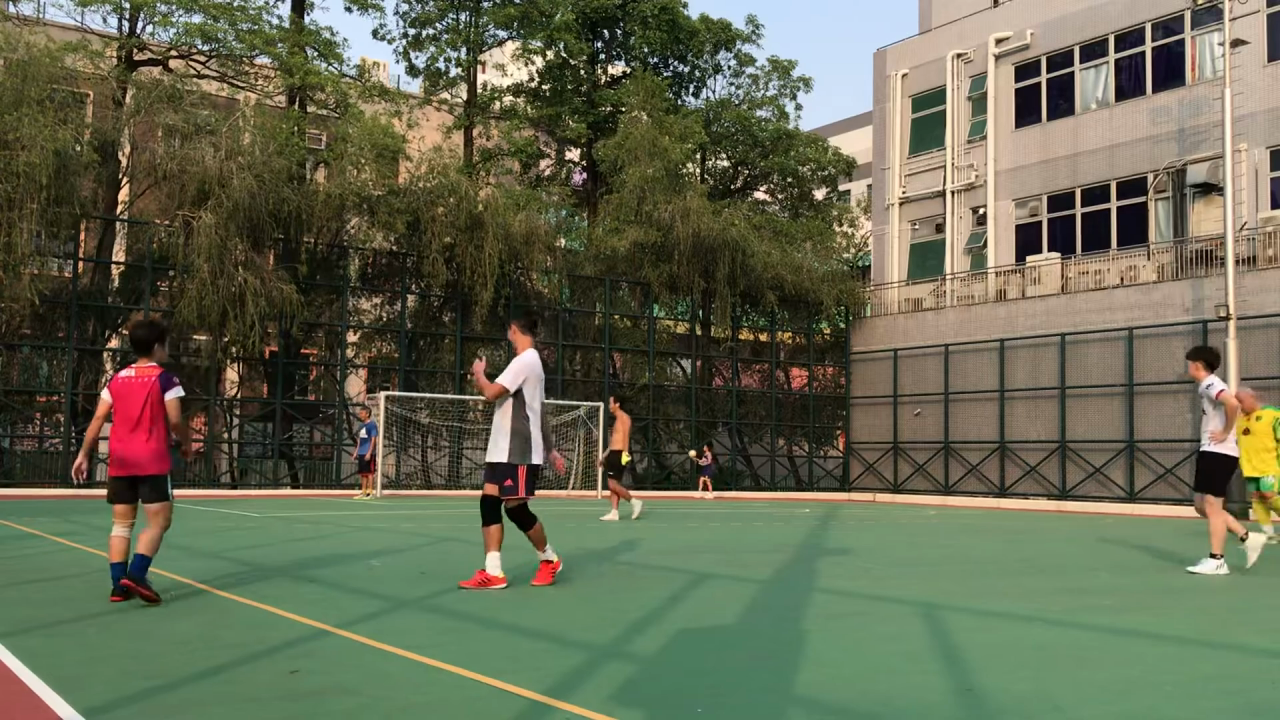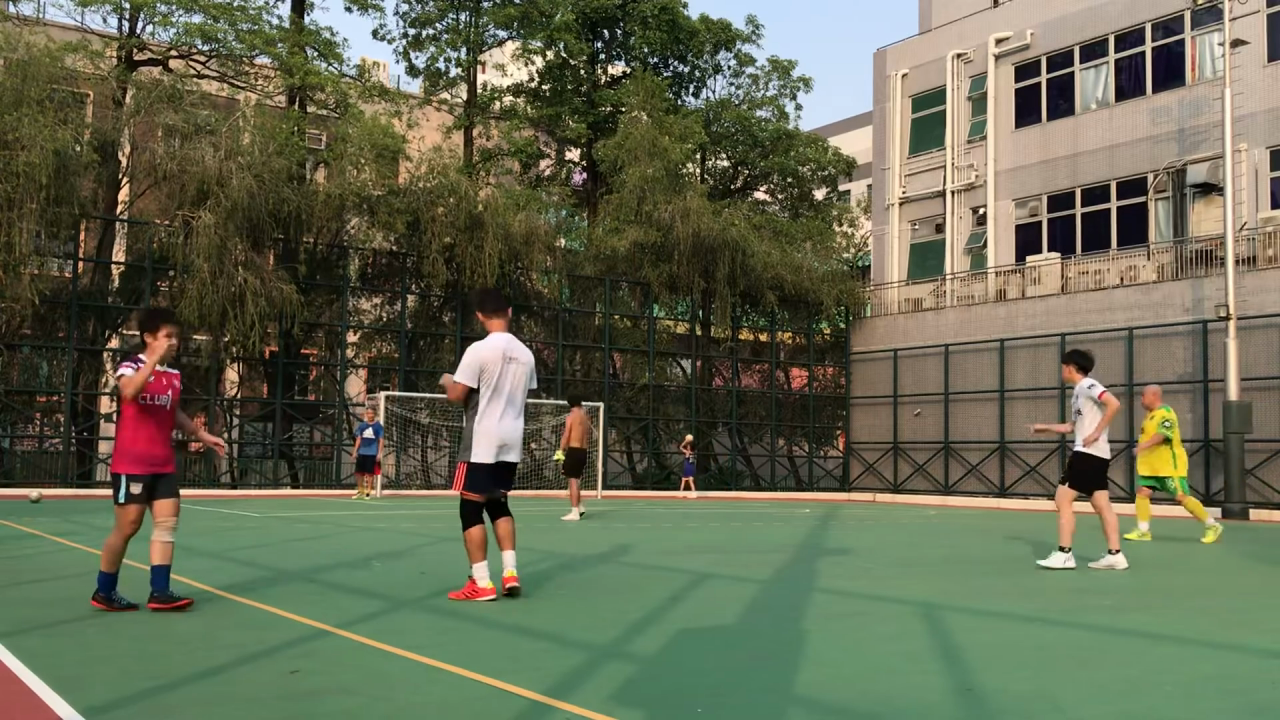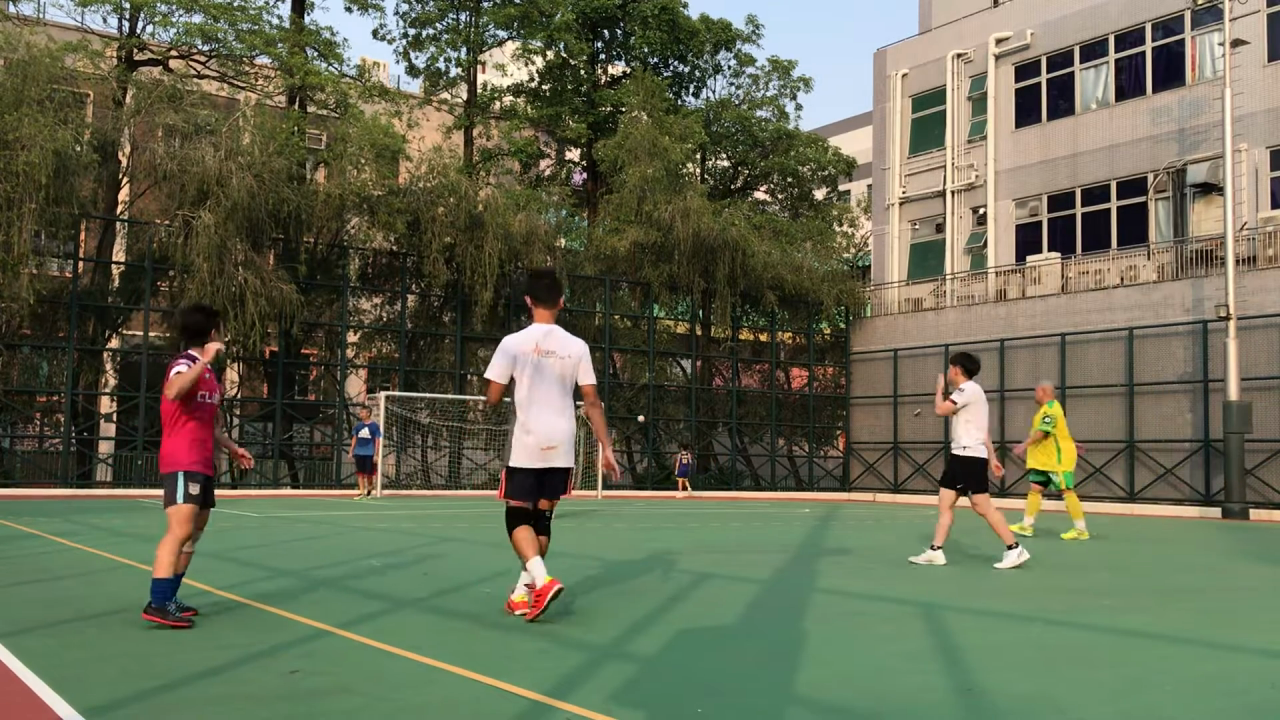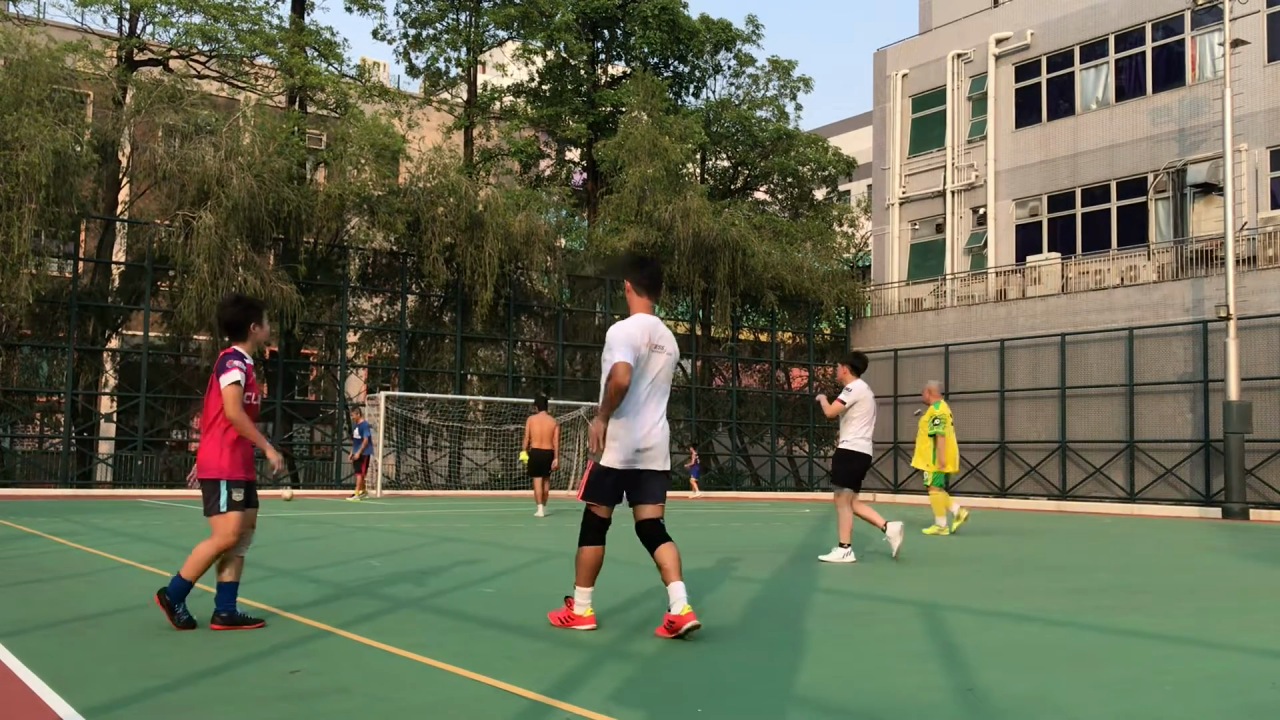
dt=0.7s
person 1, frame 1
left shoulder: (524, 361)
right shoulder: (529, 363)
left elbow: (491, 393)
right elbow: (539, 413)
left wrist: (478, 373)
right wrist: (550, 449)
left hip: (519, 451)
right hip: (503, 448)
left knee: (516, 508)
right knee: (489, 503)
left ankle: (549, 560)
right ankle: (493, 572)
person 1, frame 2
left shoulder: (480, 349)
right shoulder: (526, 354)
left elbow: (456, 396)
left wrist: (447, 381)
left hip: (481, 443)
right hip: (511, 442)
left knee: (471, 509)
right knee: (499, 505)
left ankle: (482, 583)
right ankle: (510, 572)
person 1, frame 3
left shoulder: (513, 343)
right shoulder: (577, 347)
left elbow: (493, 397)
right elbow: (592, 402)
left wrist: (494, 404)
right wrist: (606, 448)
left hip: (527, 445)
right hip: (562, 447)
left knee: (518, 519)
right knee: (540, 520)
left ankle: (543, 582)
right ankle: (521, 594)
person 1, frame 4
left shoulder: (624, 330)
right shoulder: (670, 340)
left elbow: (621, 377)
left wrist: (600, 418)
left hip: (619, 444)
right hip: (656, 447)
left knee: (594, 524)
right knee: (652, 527)
left ankle: (581, 609)
right ankle: (681, 608)
person 2, frame 1
left shoulder: (117, 379)
right shoulder: (165, 378)
left elbow: (98, 418)
right elbow: (175, 420)
left wrist: (84, 454)
right wrist: (185, 443)
left hip: (120, 462)
right hip: (153, 462)
left knee: (122, 524)
right knee: (159, 521)
left ankle: (120, 585)
right ankle: (136, 575)
person 2, frame 2
left shoulder: (172, 375)
right shoulder: (131, 366)
right elbow: (129, 392)
left wrist: (204, 436)
right wrist: (155, 358)
left hip: (163, 463)
right hip: (131, 462)
left knee: (167, 523)
right knee: (127, 527)
left ankle: (160, 591)
right ankle: (104, 592)
person 2, frame 3
left shoulder: (204, 369)
right shoulder: (184, 363)
right elbow: (171, 393)
left wrist: (232, 446)
right wrist: (207, 355)
left hip: (201, 463)
right hip: (182, 462)
left knee: (192, 533)
right knee: (181, 529)
left ankle: (168, 597)
right ankle: (158, 603)
person 2, frame 4
left shoulder: (239, 362)
right shoulder: (234, 361)
right elbow: (233, 412)
left wrist: (203, 457)
right wrist: (268, 448)
left hip: (237, 467)
right hip: (224, 467)
left knee: (242, 534)
right knee: (226, 537)
left ankle: (225, 610)
right ankle: (173, 595)
person 3, frame 1
left shoulder: (1209, 385)
right shoulder: (1211, 386)
left elbow: (1232, 404)
right elbow: (1234, 407)
left wrist: (1226, 433)
right wrist: (1224, 433)
left hip: (1218, 454)
right hip: (1212, 454)
left knee: (1211, 508)
right knee: (1202, 506)
left ankle: (1216, 559)
right ankle: (1248, 539)
person 3, frame 2
left shoulder: (1088, 385)
right shoulder: (1080, 390)
left elbow: (1114, 404)
right elbow: (1074, 426)
left wrist: (1097, 434)
right wrist: (1046, 427)
left hip: (1088, 454)
right hip: (1094, 455)
left knee: (1062, 501)
right knee: (1102, 506)
left ankle: (1064, 554)
right ankle: (1115, 555)
person 3, frame 3
left shoulder: (967, 389)
right shoulder: (969, 391)
left elbow: (940, 410)
right elbow: (983, 432)
left wrist: (940, 387)
right wrist: (992, 458)
left hip: (968, 457)
right hip: (961, 456)
left knee: (983, 507)
right knee: (944, 503)
left ankle: (1015, 550)
right ankle: (935, 551)
person 3, frame 4
left shoulder: (854, 388)
right shoulder: (860, 390)
left elbow: (830, 412)
left wrist: (822, 399)
right wrist: (838, 451)
left hip: (851, 451)
right hip: (860, 452)
left knee: (842, 501)
right knee: (851, 503)
left ankle: (844, 549)
right ankle: (889, 528)
